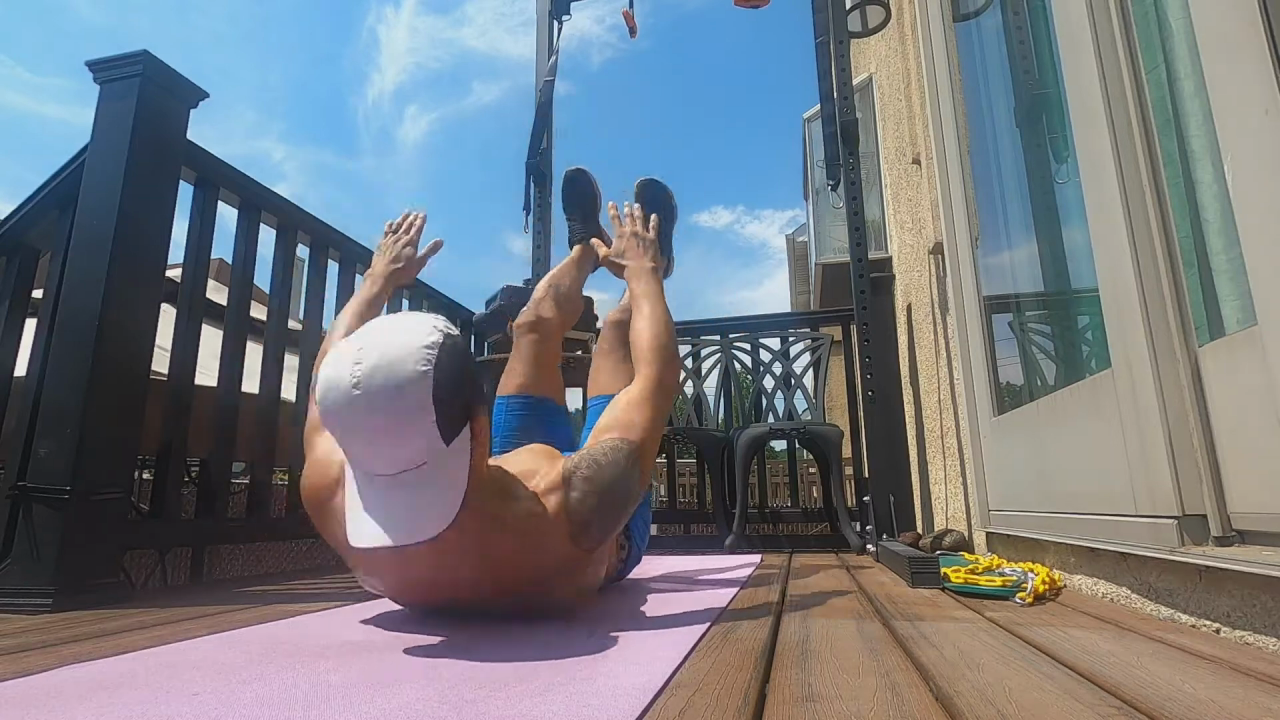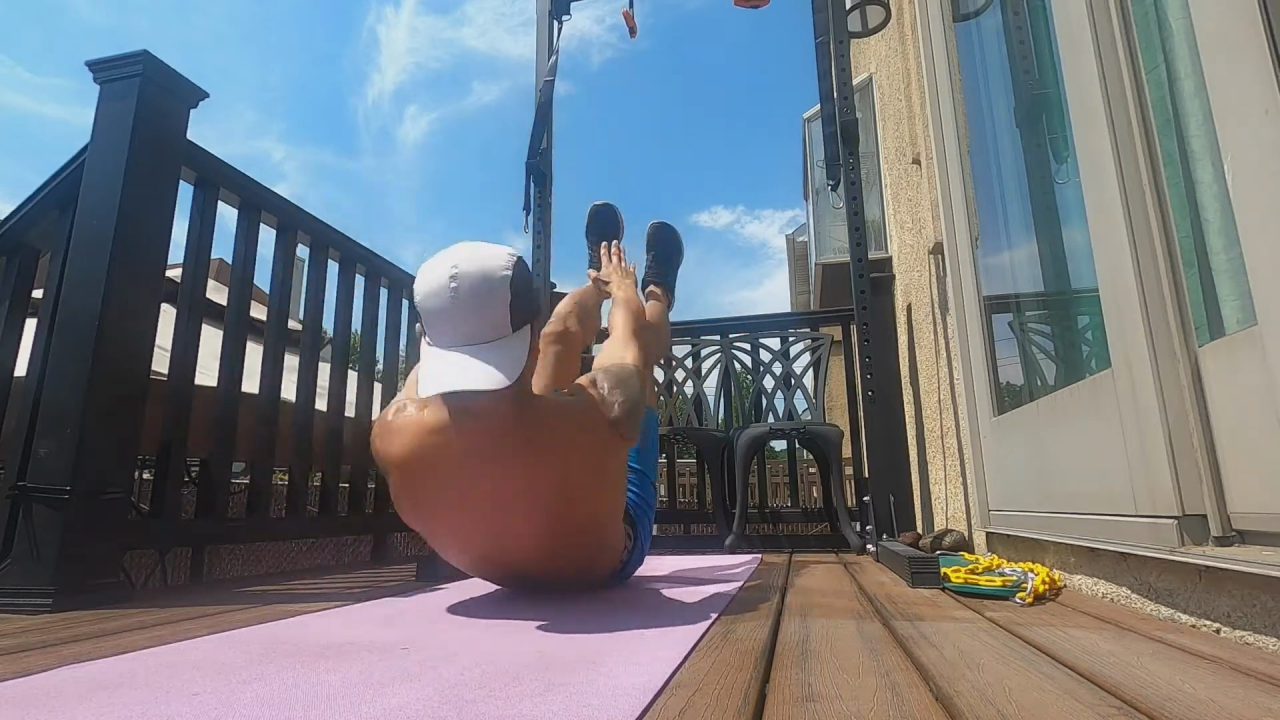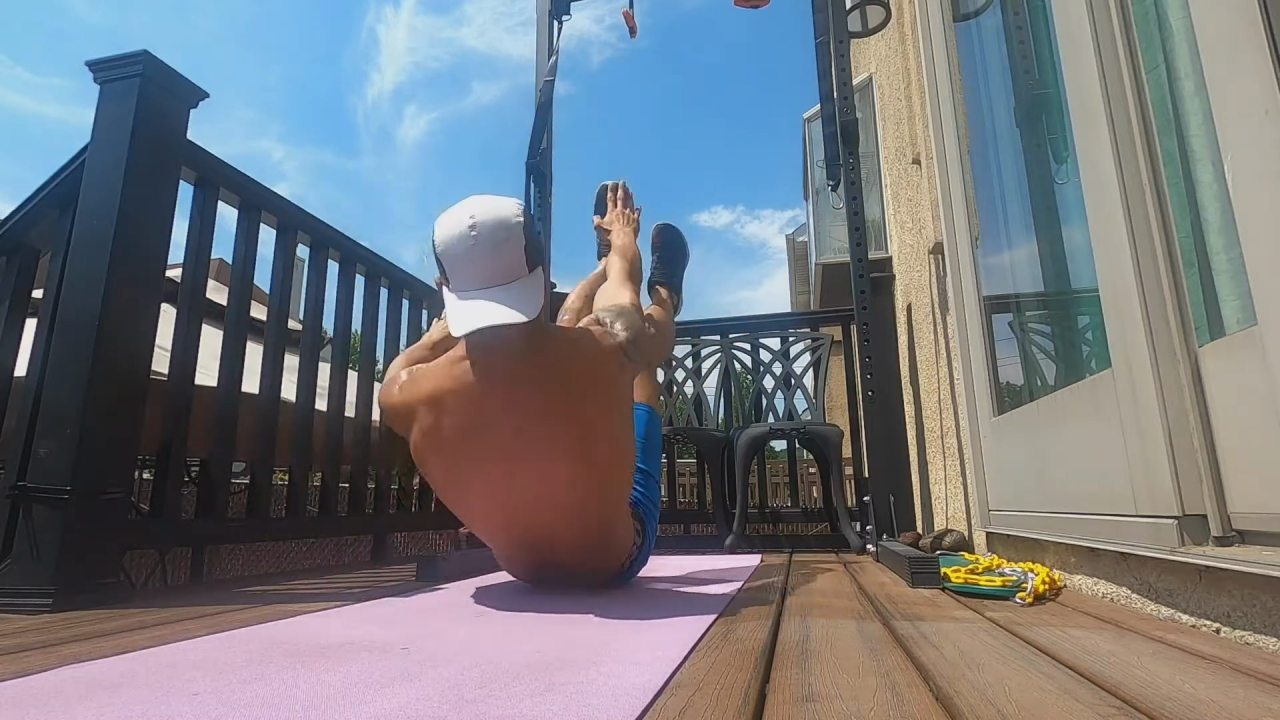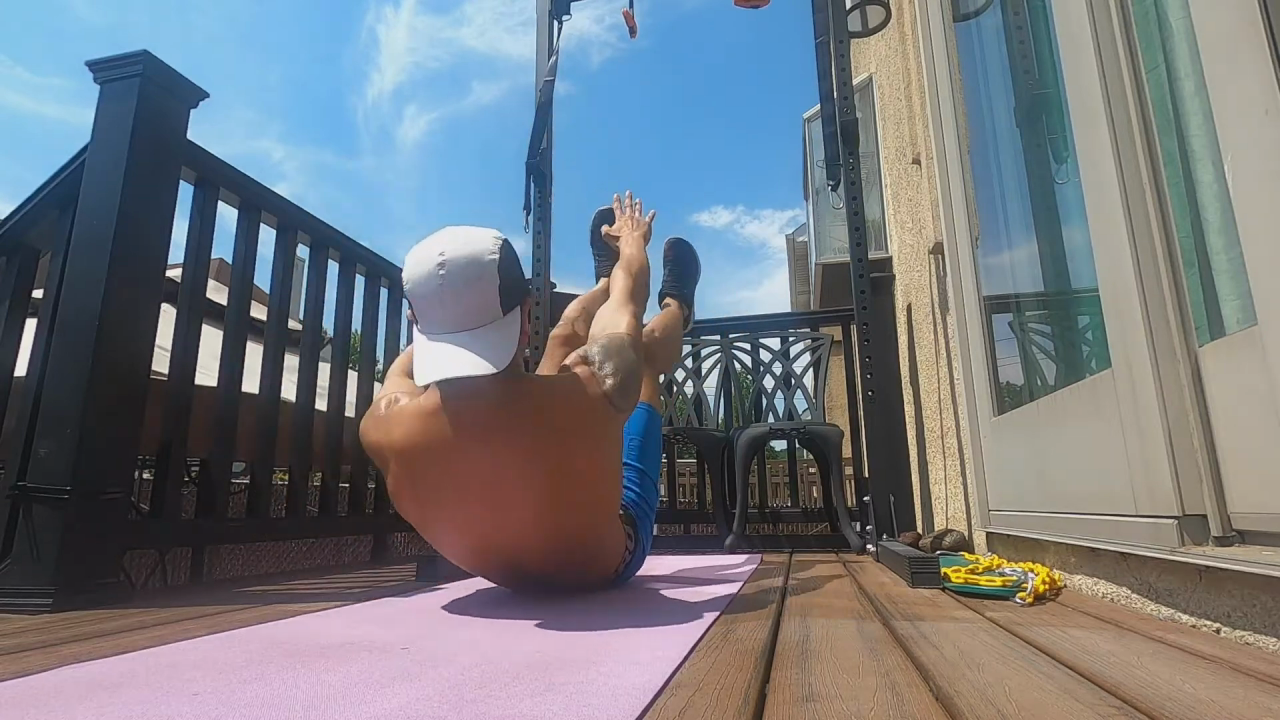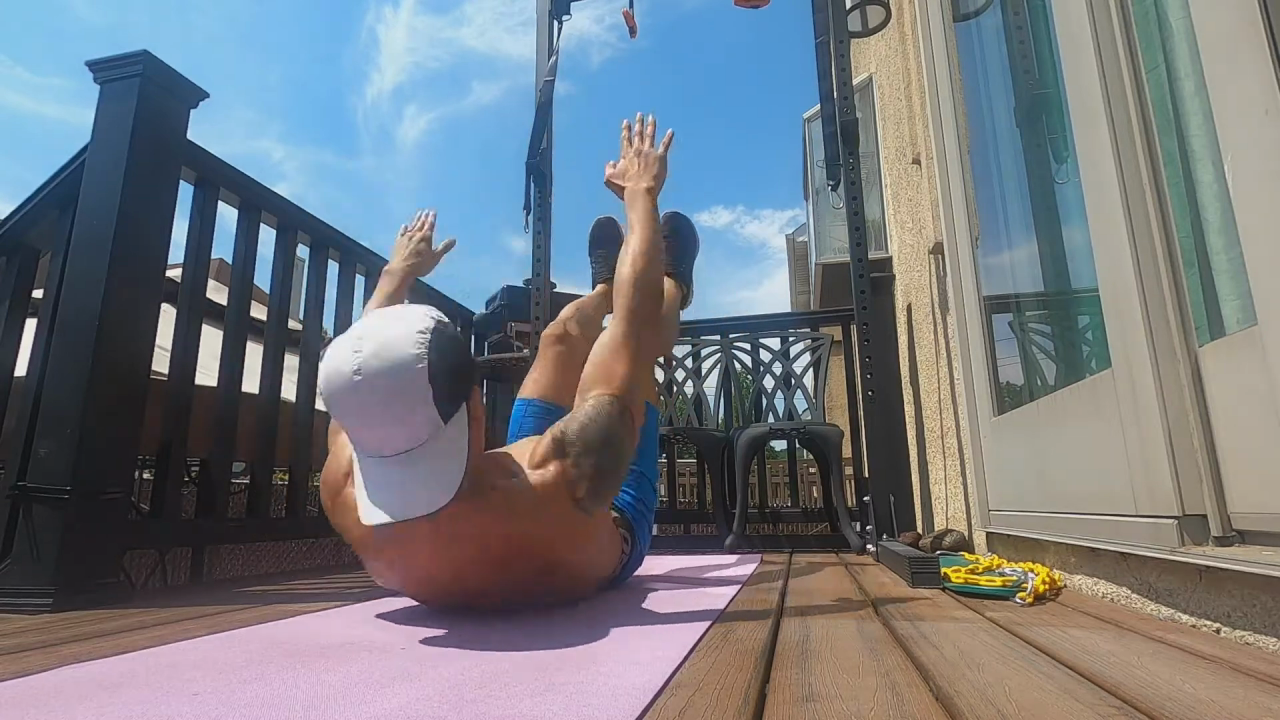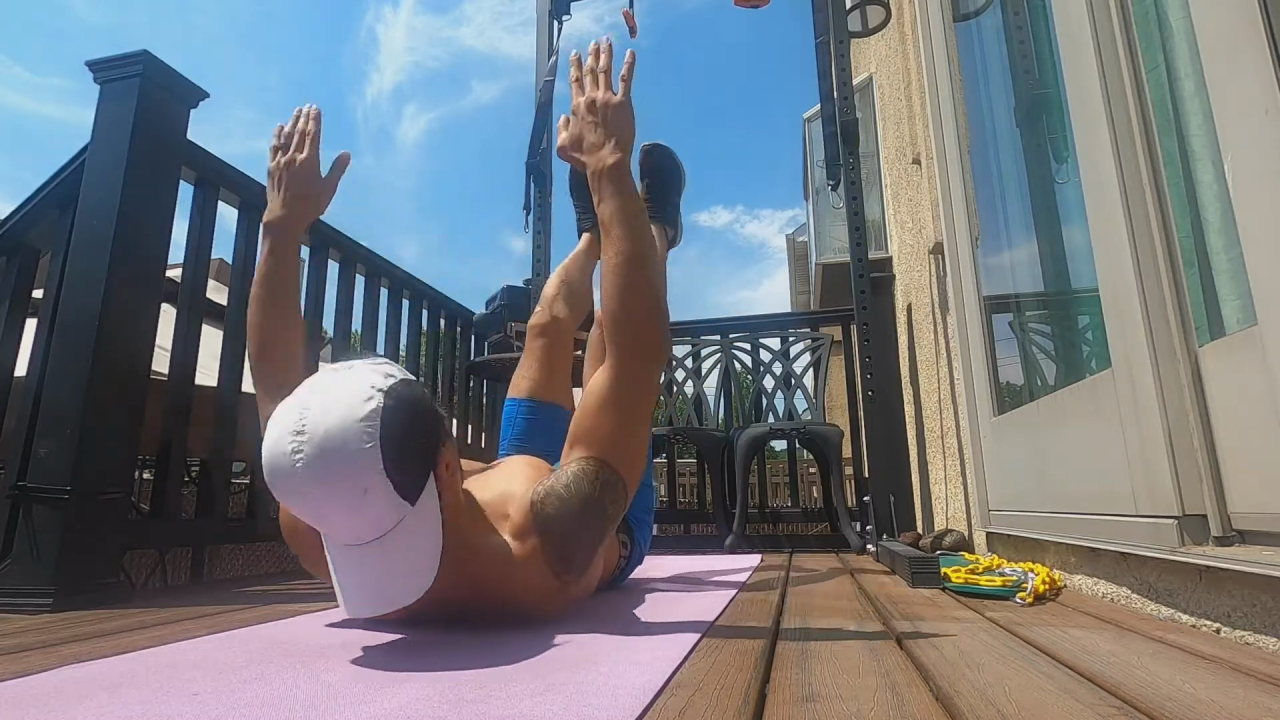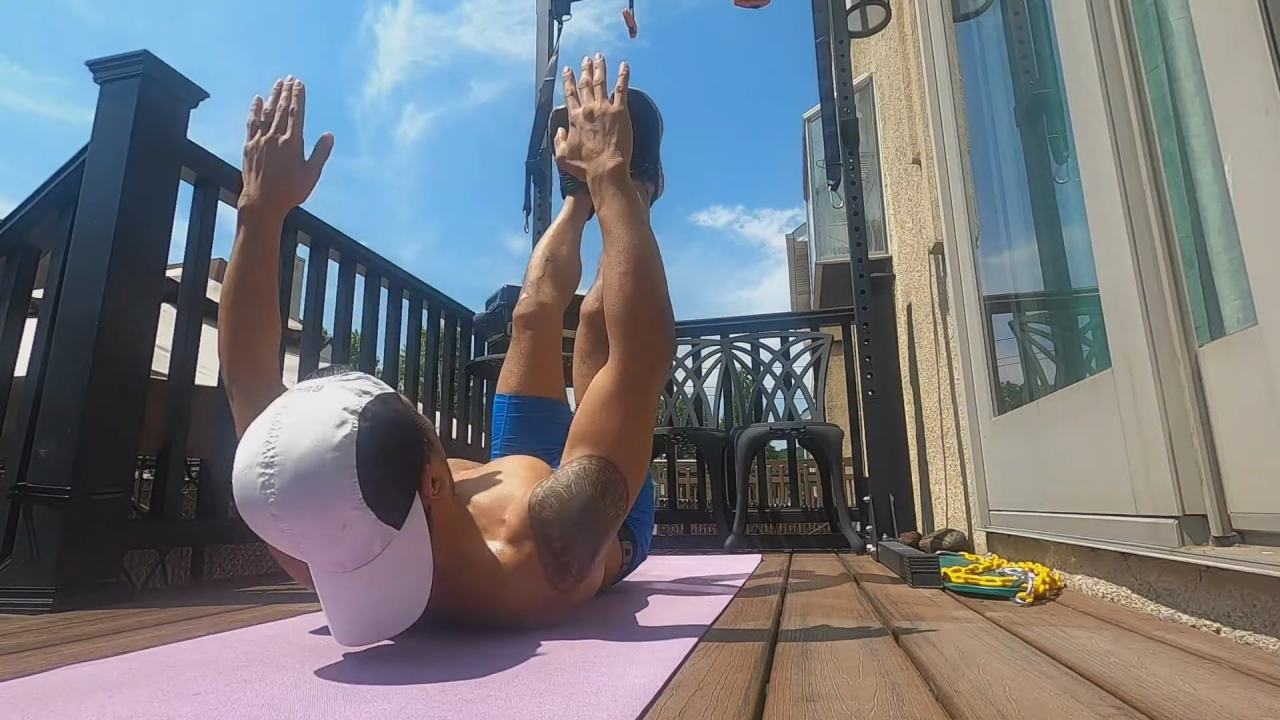
dt=0.2s
person 1, frame 1
left shoulder: (335, 507)
right shoulder: (572, 511)
left elbow: (329, 385)
right elbow: (657, 378)
left wrist: (377, 284)
right wrist: (643, 268)
left knee: (535, 323)
right knee: (619, 329)
left ankle: (585, 250)
right ankle: (655, 259)
person 1, frame 2
left shoulder: (395, 435)
right shoulder: (600, 405)
right elbow: (627, 333)
left wrist: (451, 332)
right wrist: (625, 289)
right hip: (603, 565)
left knee: (562, 335)
right knee: (636, 341)
left ankle: (598, 282)
right ankle: (656, 296)
person 1, frame 3
left shoulder: (409, 393)
right shoulder: (604, 347)
right elbow: (626, 280)
left wrist: (445, 324)
right wrist: (623, 239)
left hip: (521, 564)
right hip: (610, 562)
left ankle: (603, 260)
right ankle: (665, 300)
person 1, frame 4
left shoulder: (388, 428)
right shoulder: (589, 385)
left elbow: (398, 375)
right elbow: (628, 302)
left wrist: (434, 325)
right wrist: (634, 244)
left hip: (508, 569)
right hip: (605, 565)
left knee: (564, 339)
right knee: (643, 347)
left ankle: (606, 276)
right ankle: (676, 307)
person 1, frame 5
left shoulder: (346, 499)
right shoulder: (562, 484)
left elbow: (366, 360)
right elbow: (632, 331)
left wrist: (395, 274)
right wrist: (641, 194)
left hip: (513, 569)
right hip: (608, 546)
left knee: (563, 335)
right knee: (634, 330)
left ankle: (605, 290)
right ankle: (673, 287)
person 1, frame 6
left shoulder: (314, 531)
right shoulder: (548, 546)
left elbow: (271, 365)
right elbow: (643, 353)
left wrist: (282, 222)
right wrist: (609, 165)
right hip: (608, 539)
left knee: (548, 322)
right knee: (612, 331)
left ankle: (594, 239)
right ankle: (656, 232)
person 1, frame 7
left shoulder: (304, 542)
right shoulder: (544, 556)
left elbow: (245, 374)
right elbow: (646, 351)
left wrist: (261, 211)
right wrist: (611, 174)
left hip: (513, 497)
right hip: (611, 543)
left knee: (533, 313)
right knee: (602, 315)
left ankle: (579, 198)
right ankle: (635, 185)
